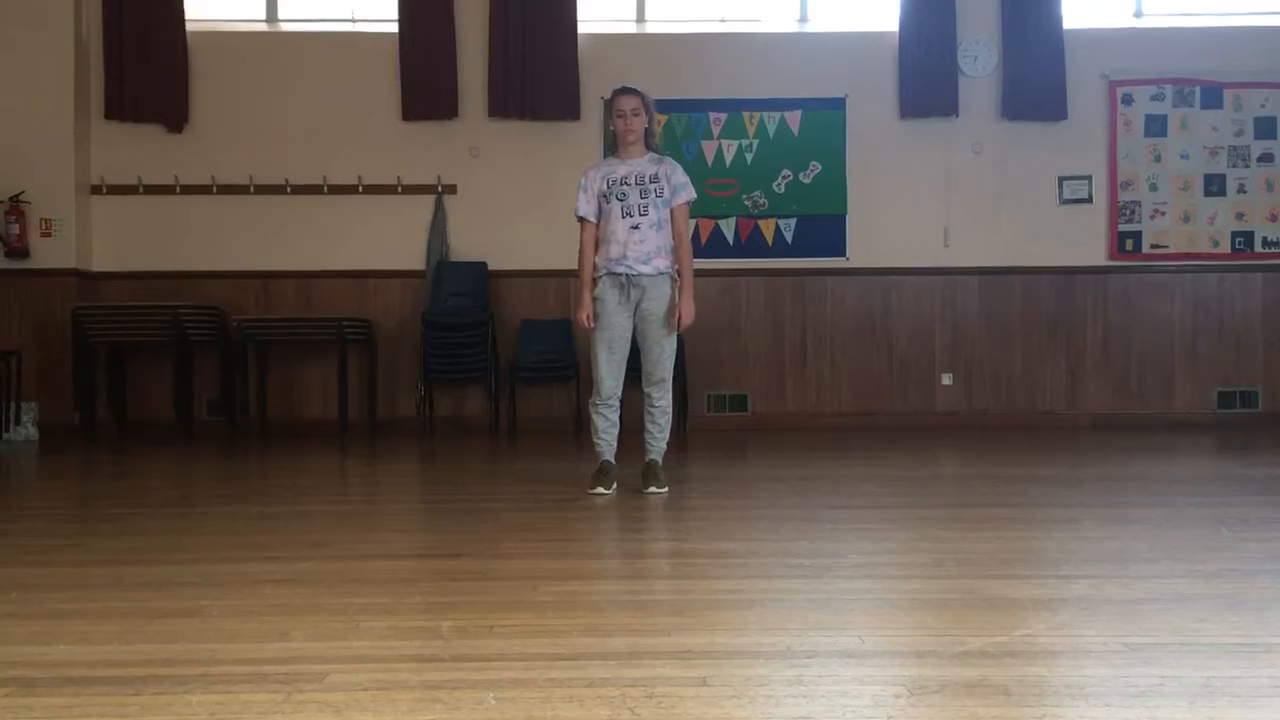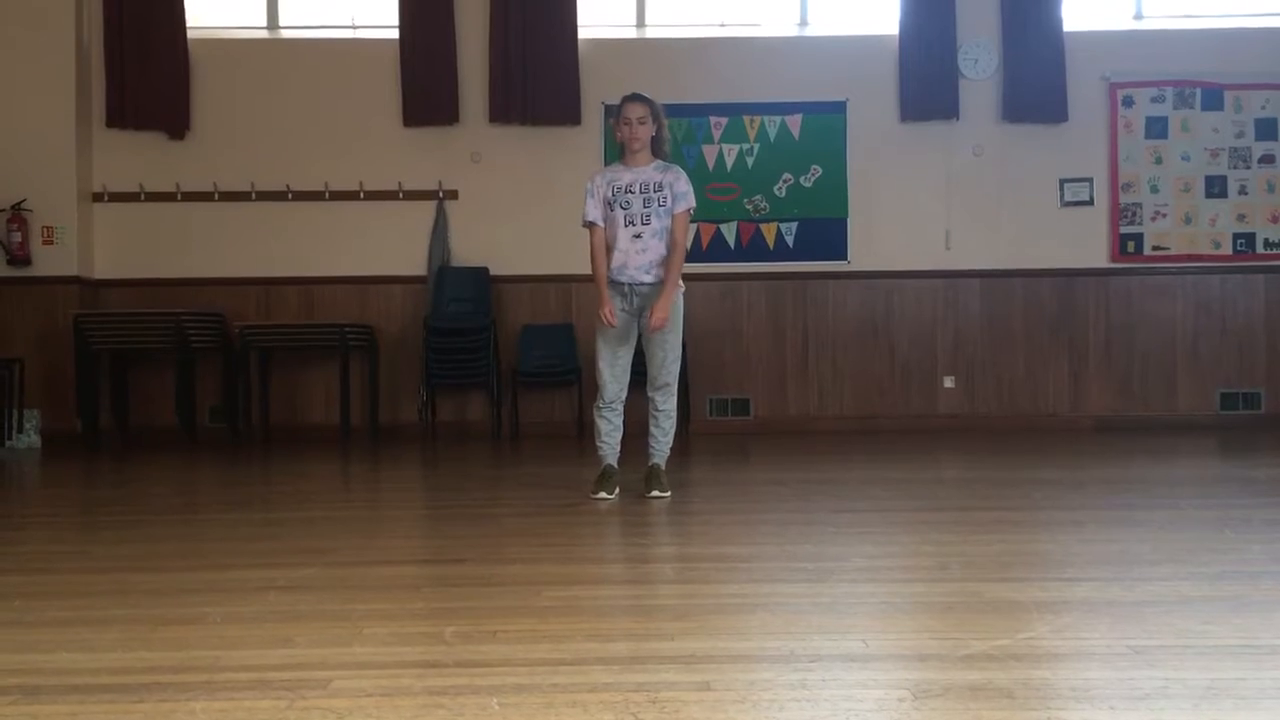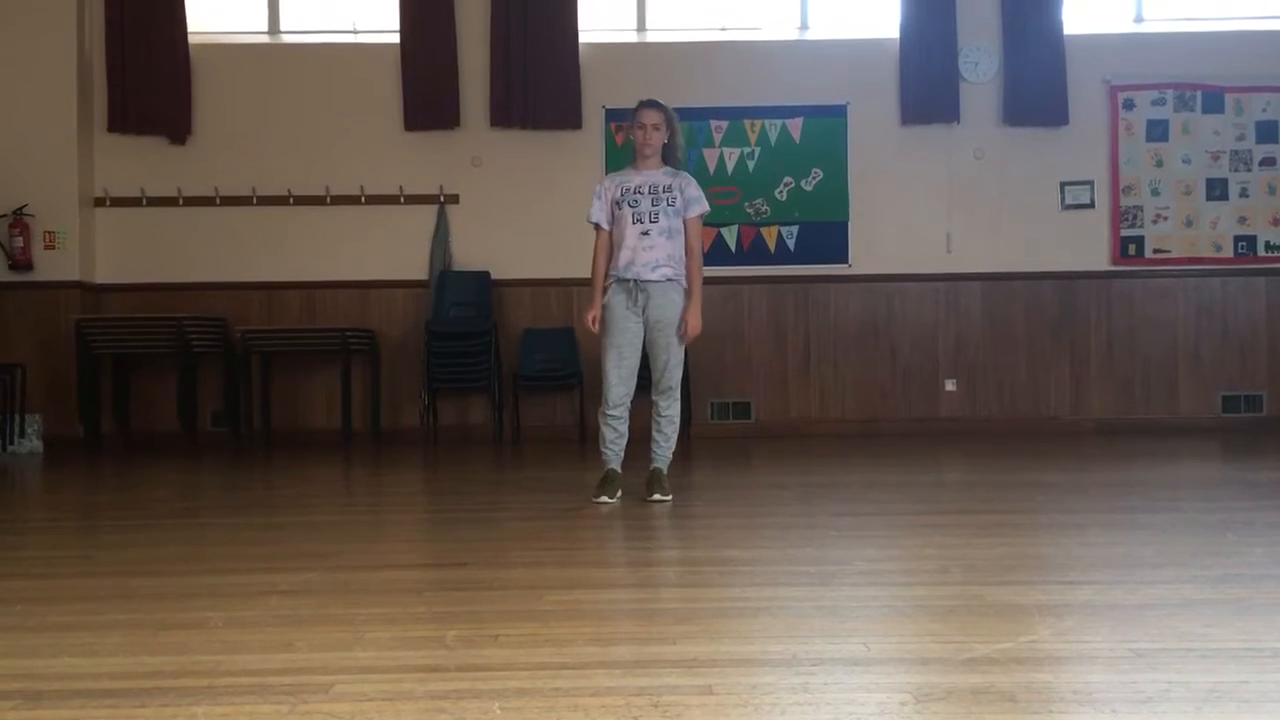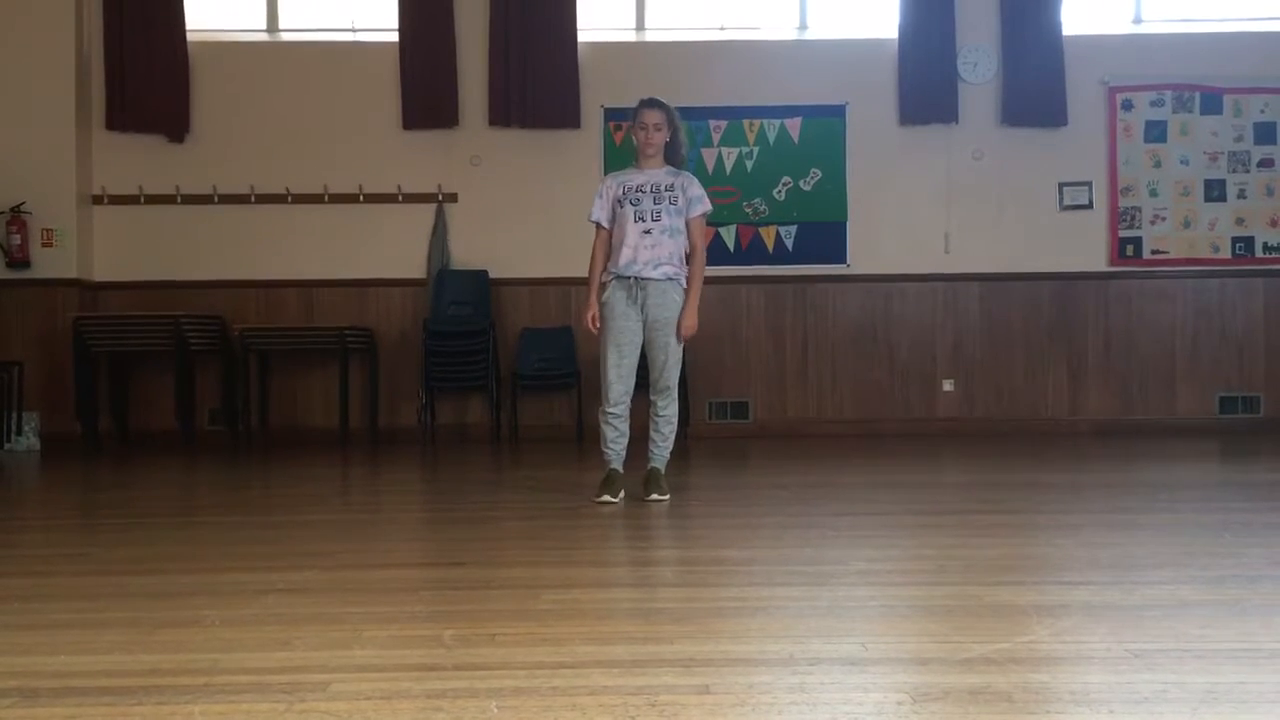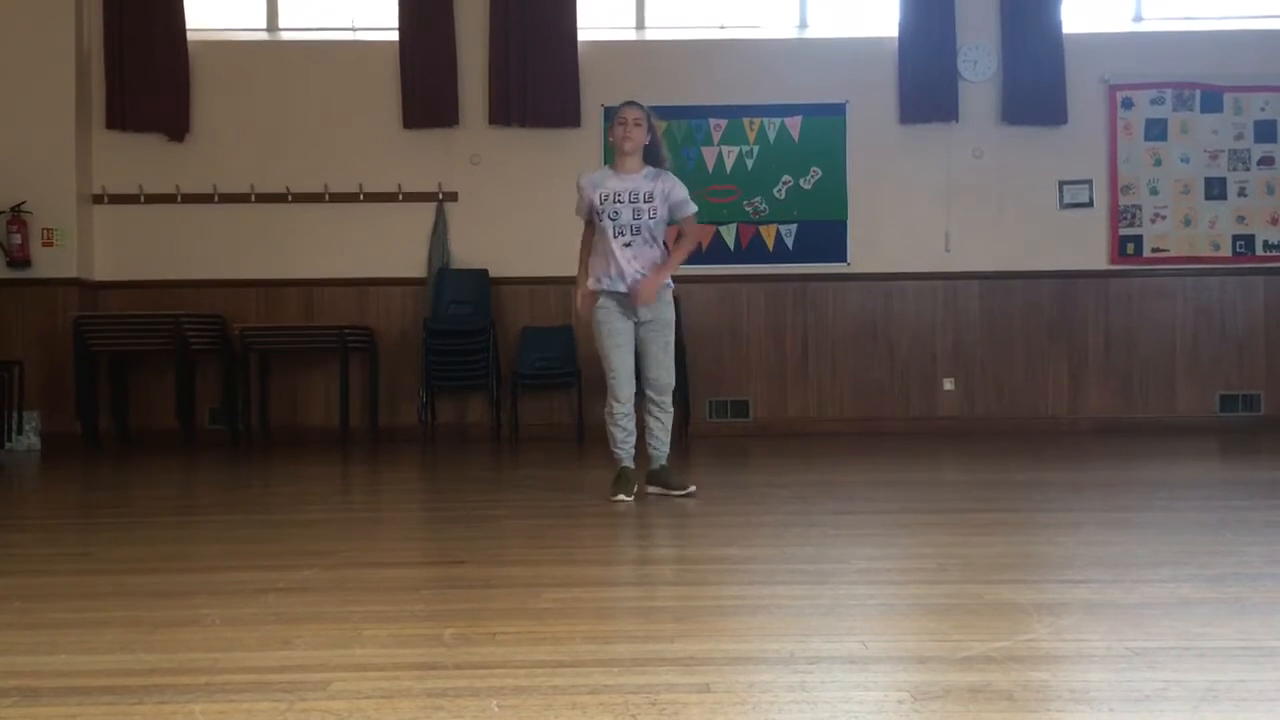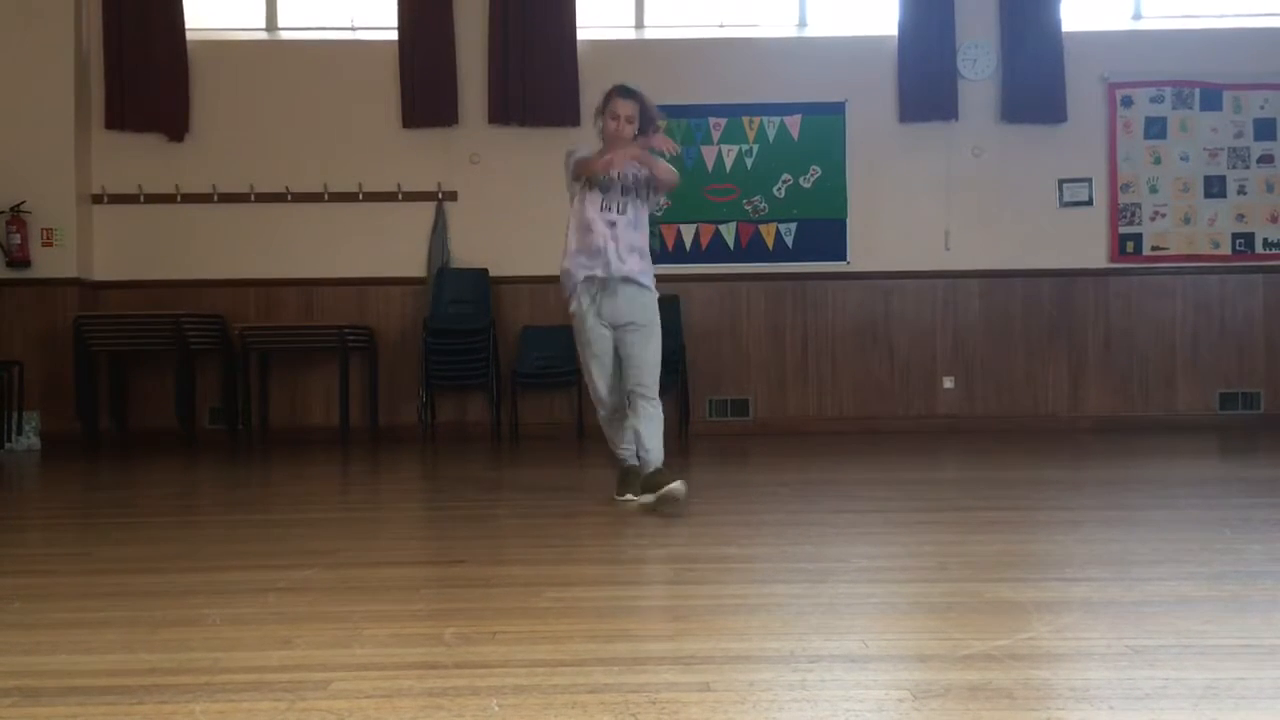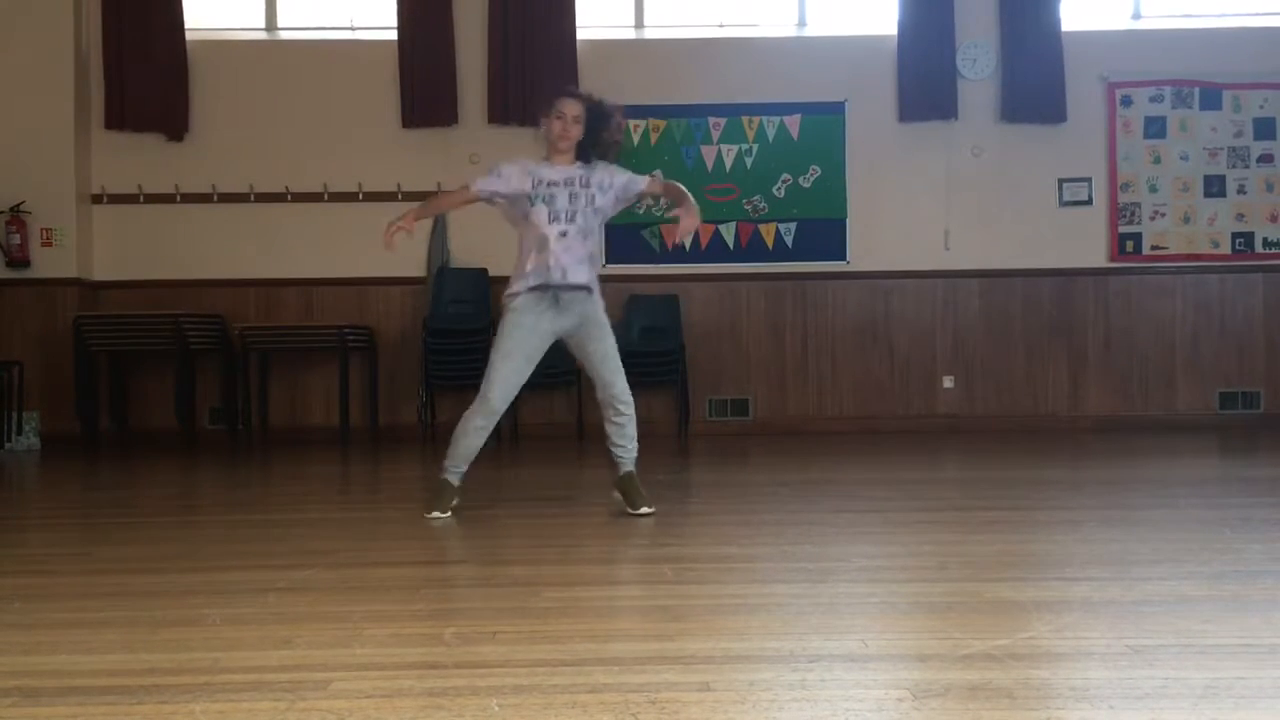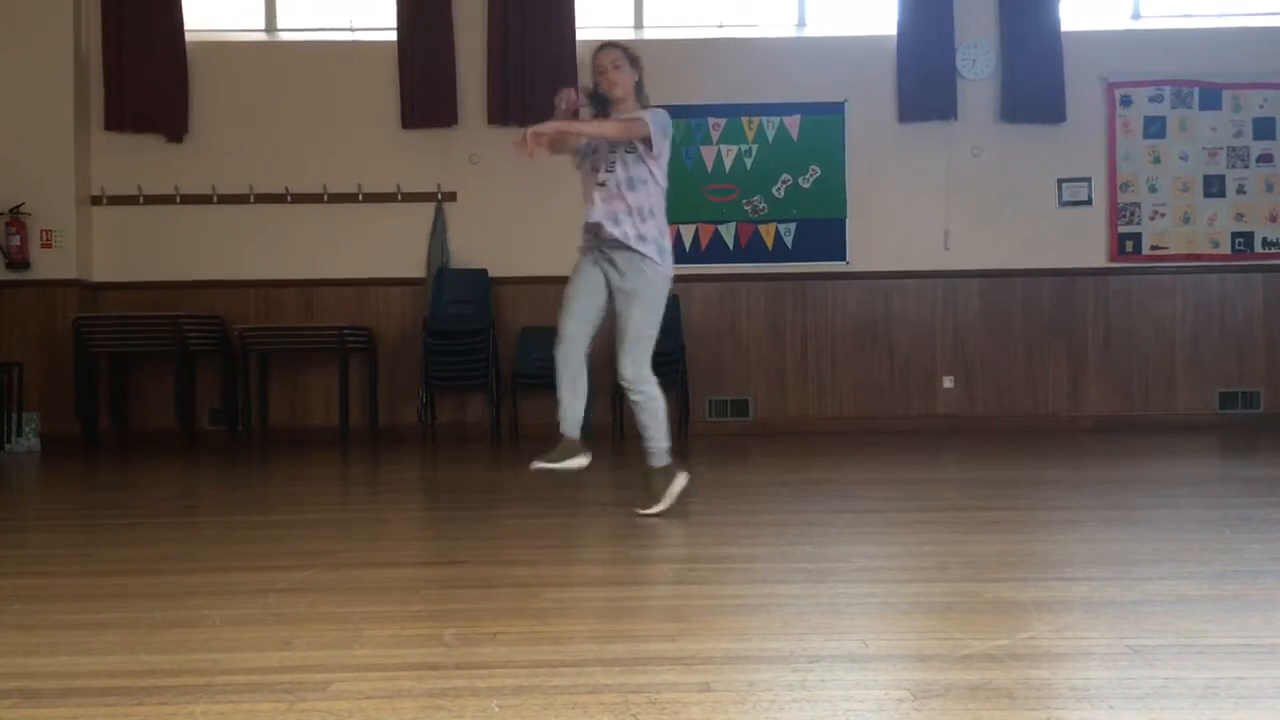
dt=0.5s
person 1, frame 1
left shoulder: (668, 170)
right shoulder: (596, 176)
left elbow: (682, 236)
right elbow: (588, 239)
left wrist: (686, 293)
right wrist: (585, 294)
left hip: (657, 282)
right hip: (612, 284)
left knee: (658, 379)
right knee: (606, 380)
left ankle: (653, 460)
right ankle: (606, 461)
person 1, frame 2
left shoulder: (673, 177)
right shoulder: (602, 181)
left elbow: (679, 243)
right elbow: (598, 245)
left wrist: (665, 297)
right wrist: (604, 297)
left hip: (660, 290)
right hip: (618, 291)
left knee: (663, 383)
right knee: (610, 385)
left ankle: (657, 464)
right ankle: (608, 465)
person 1, frame 3
left shoulder: (683, 184)
right shoulder: (611, 185)
left elbow: (694, 249)
right elbow: (602, 247)
left wrist: (694, 304)
right wrist: (596, 300)
left hip: (668, 291)
right hip: (622, 292)
left knee: (667, 387)
right knee: (615, 387)
left ankle: (659, 468)
right ankle: (612, 468)
person 1, frame 4
left shoulder: (685, 183)
right shoulder: (613, 184)
left elbow: (697, 249)
right elbow: (601, 245)
left wrist: (693, 304)
right wrist: (592, 298)
left hip: (667, 289)
right hip: (621, 290)
left knee: (665, 386)
right knee: (615, 386)
left ankle: (656, 468)
right ankle: (614, 468)
person 1, frame 5
left shoulder: (667, 184)
right shoulder: (591, 184)
left elbow: (689, 233)
left wrist: (660, 275)
right wrist: (584, 276)
left hip: (655, 296)
right hip: (609, 297)
left knee: (659, 387)
right knee: (620, 388)
left ankle: (659, 466)
right ankle: (625, 467)
person 1, frame 6
left shoulder: (647, 171)
right shoulder: (583, 160)
left elbow: (672, 179)
right elbow: (590, 167)
left wrist: (644, 156)
right wrist: (625, 151)
left hip: (635, 287)
right hip: (588, 288)
left knee: (645, 386)
right knee: (606, 392)
left ankle: (655, 472)
right ankle: (628, 464)
person 1, frame 7
left shoulder: (603, 176)
right shoulder: (517, 174)
left elbow: (663, 187)
right elbow: (460, 196)
left wrist: (687, 204)
right wrist: (410, 216)
left hip: (581, 300)
right hip: (529, 302)
left knee: (615, 389)
right knee: (492, 398)
left ankle: (627, 476)
right ankle: (450, 480)
person 1, frame 8
left shoulder: (654, 120)
right shoulder: (591, 131)
left elbow: (624, 130)
right elbow: (553, 146)
left wrist: (554, 126)
right wrist: (564, 115)
left hip: (644, 257)
right hip: (597, 251)
left knee: (633, 369)
right knee: (569, 339)
left ankle: (663, 466)
right ankle: (571, 441)
